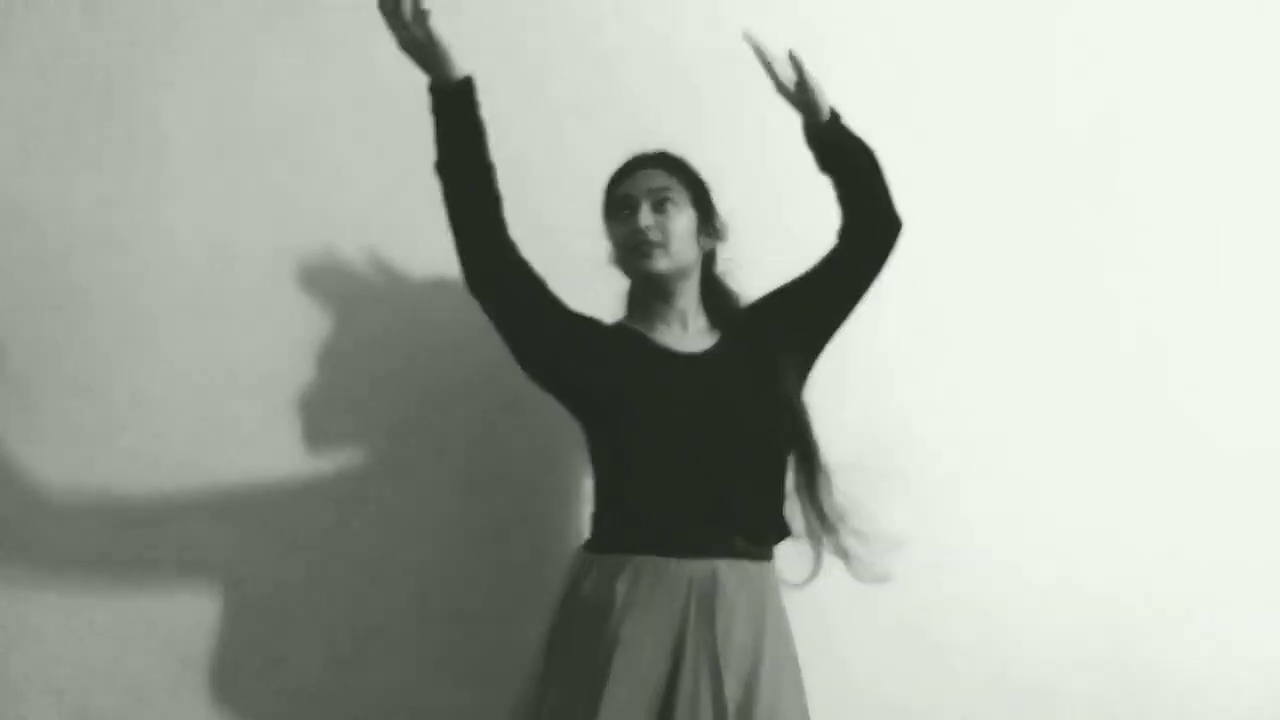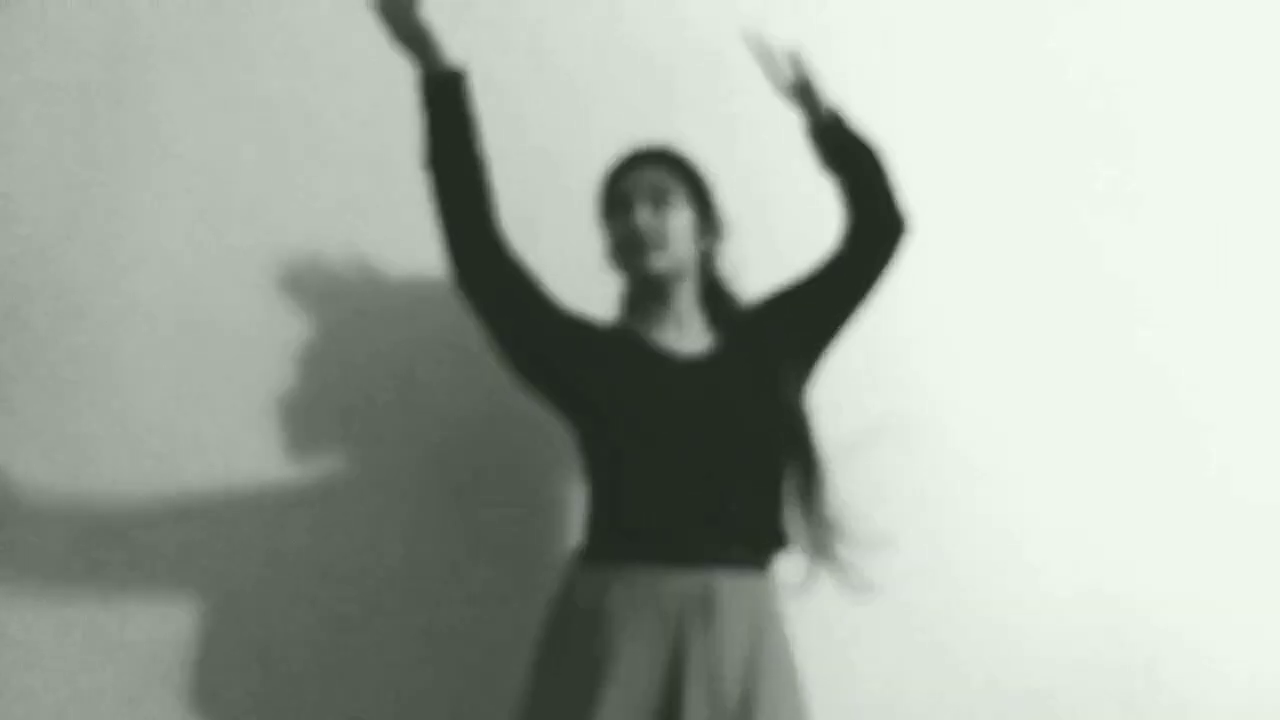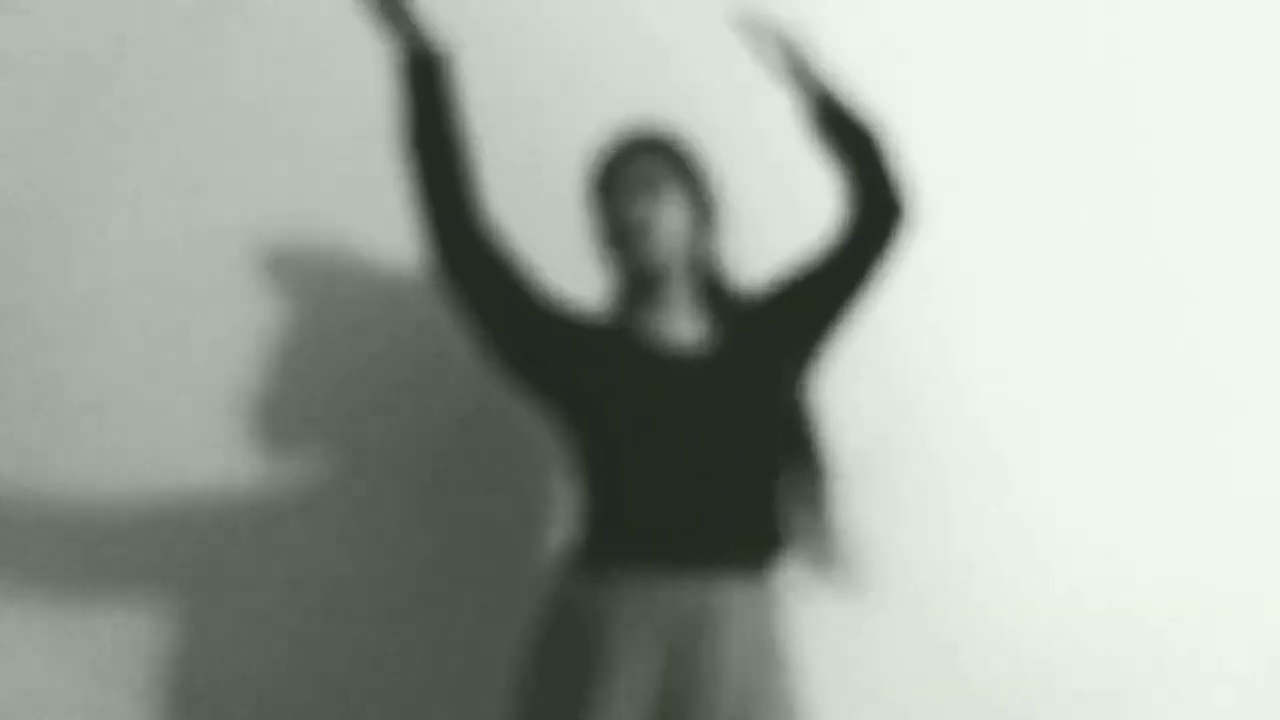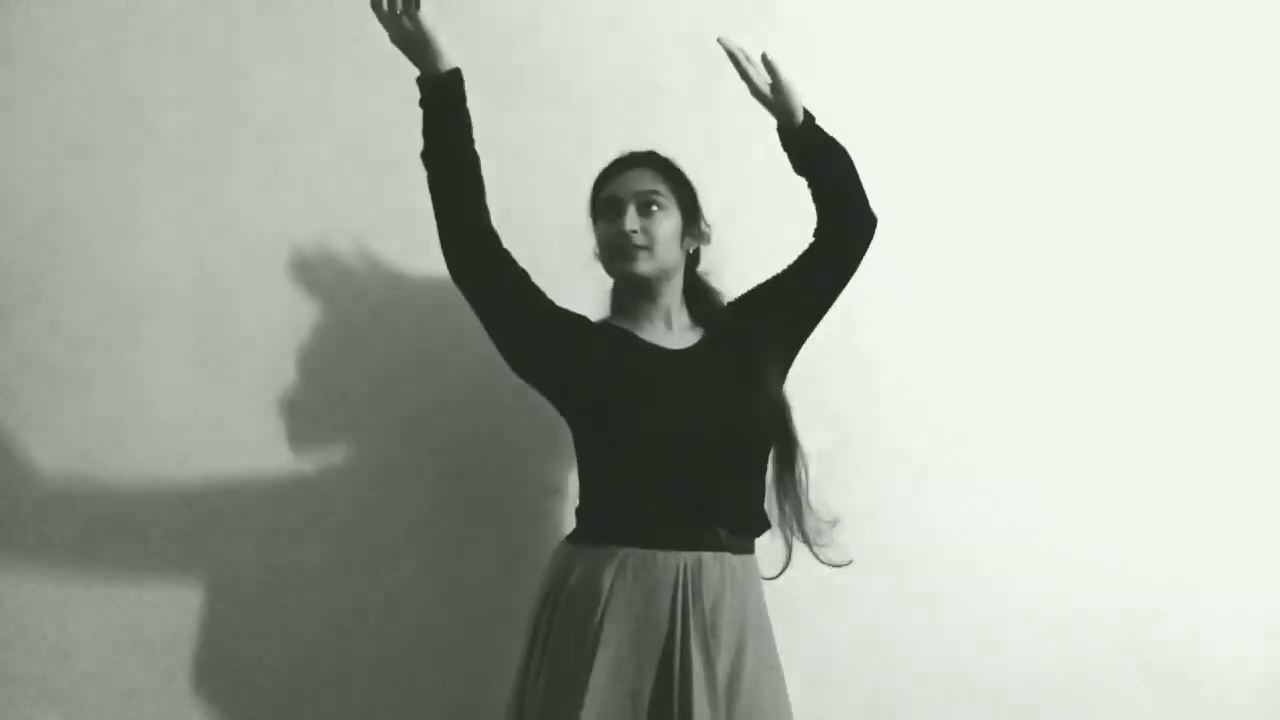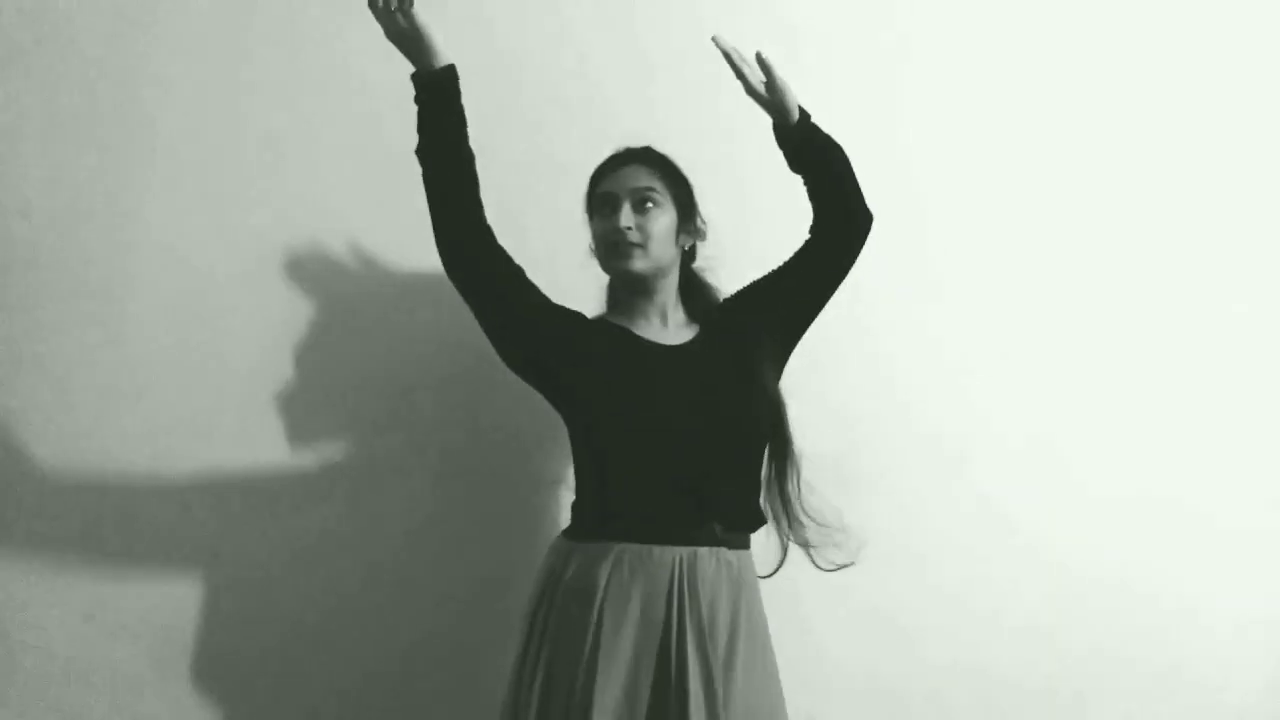
dt=0.3s
person 1, frame 1
left shoulder: (769, 339)
right shoulder: (592, 352)
left elbow: (874, 227)
right elbow: (487, 254)
left wrist: (819, 119)
right wrist: (451, 88)
left hip: (740, 616)
right hip: (621, 610)
person 1, frame 2
left shoulder: (770, 341)
right shoulder: (587, 353)
left elbow: (879, 226)
right elbow: (477, 247)
left wrist: (819, 113)
right wrist: (441, 80)
left hip: (737, 627)
right hip: (615, 623)
person 1, frame 3
left shoulder: (769, 335)
right shoulder: (578, 349)
left elbow: (878, 212)
right elbow: (463, 239)
left wrist: (818, 96)
right wrist: (424, 65)
left hip: (734, 634)
right hip: (611, 628)
person 1, frame 4
left shoulder: (751, 335)
right shoulder: (577, 349)
left elbow: (849, 226)
right elbow: (471, 244)
left wrist: (793, 120)
right wrist: (440, 80)
left hip: (720, 609)
right hip: (603, 601)
person 1, frame 5
left shoulder: (746, 331)
right shoulder: (572, 344)
left elbow: (846, 222)
right elbow: (465, 239)
left wrist: (789, 118)
right wrist: (434, 75)
left hip: (715, 603)
right hip: (598, 597)
